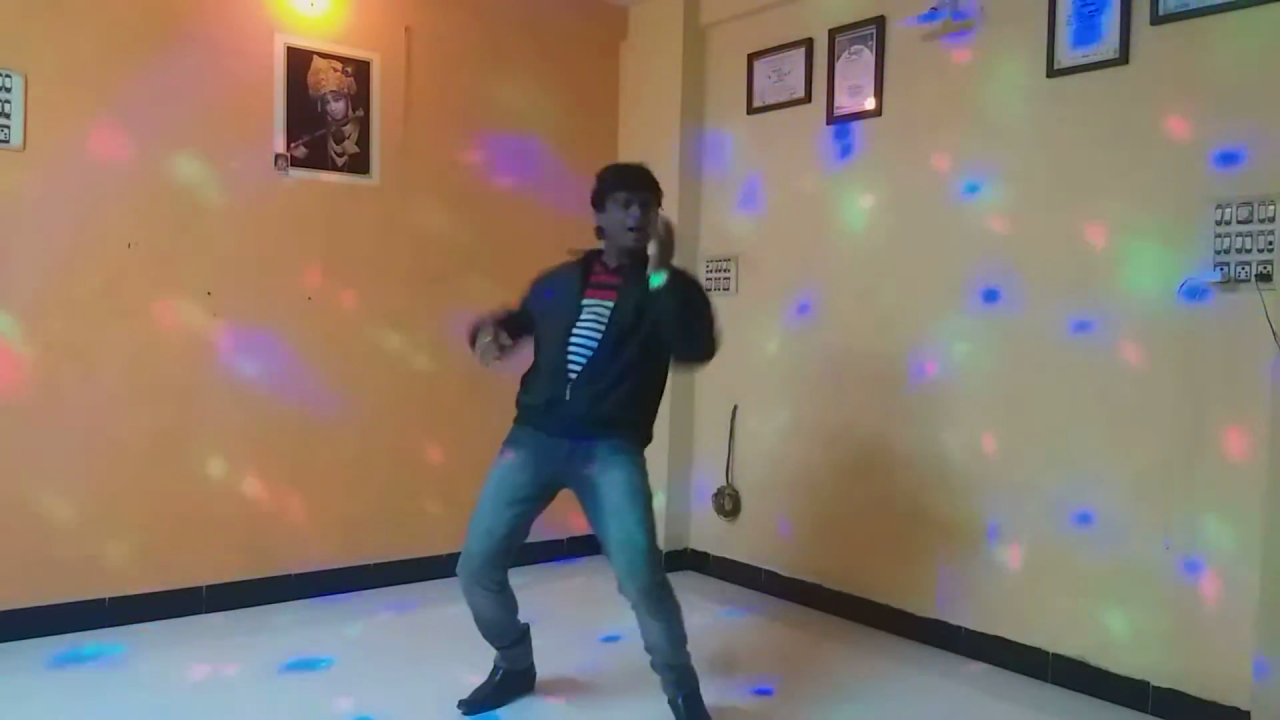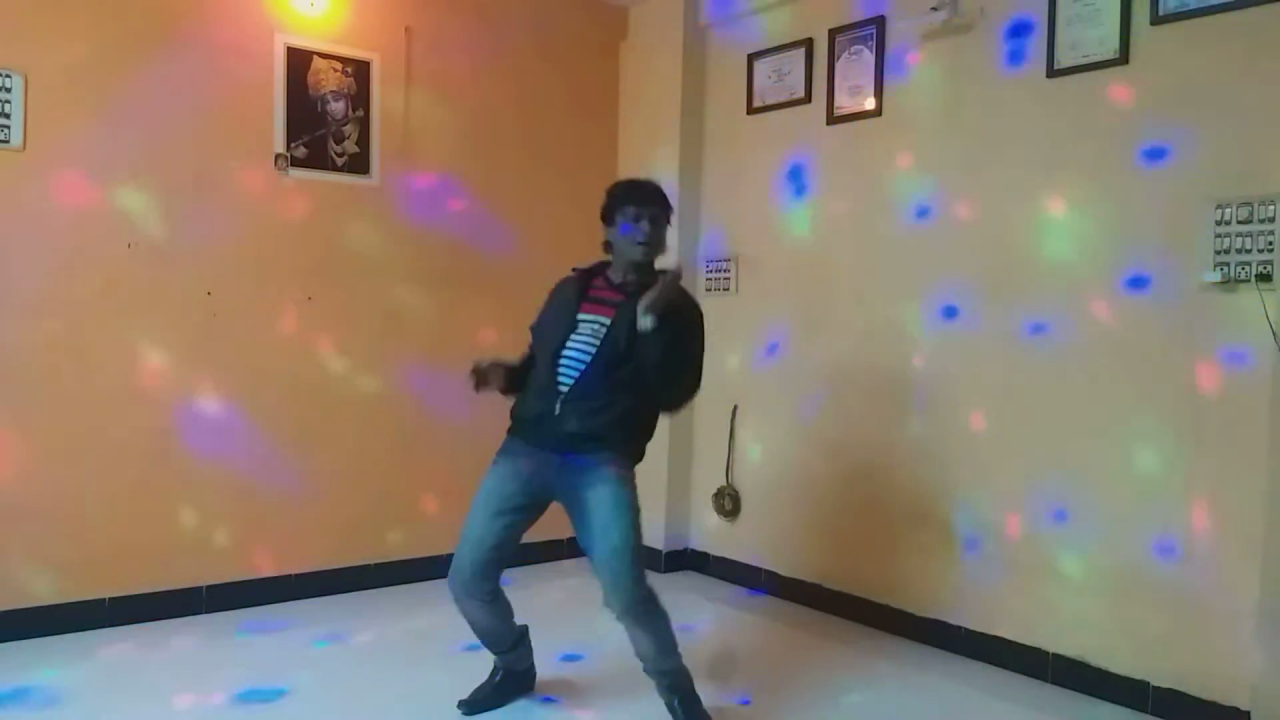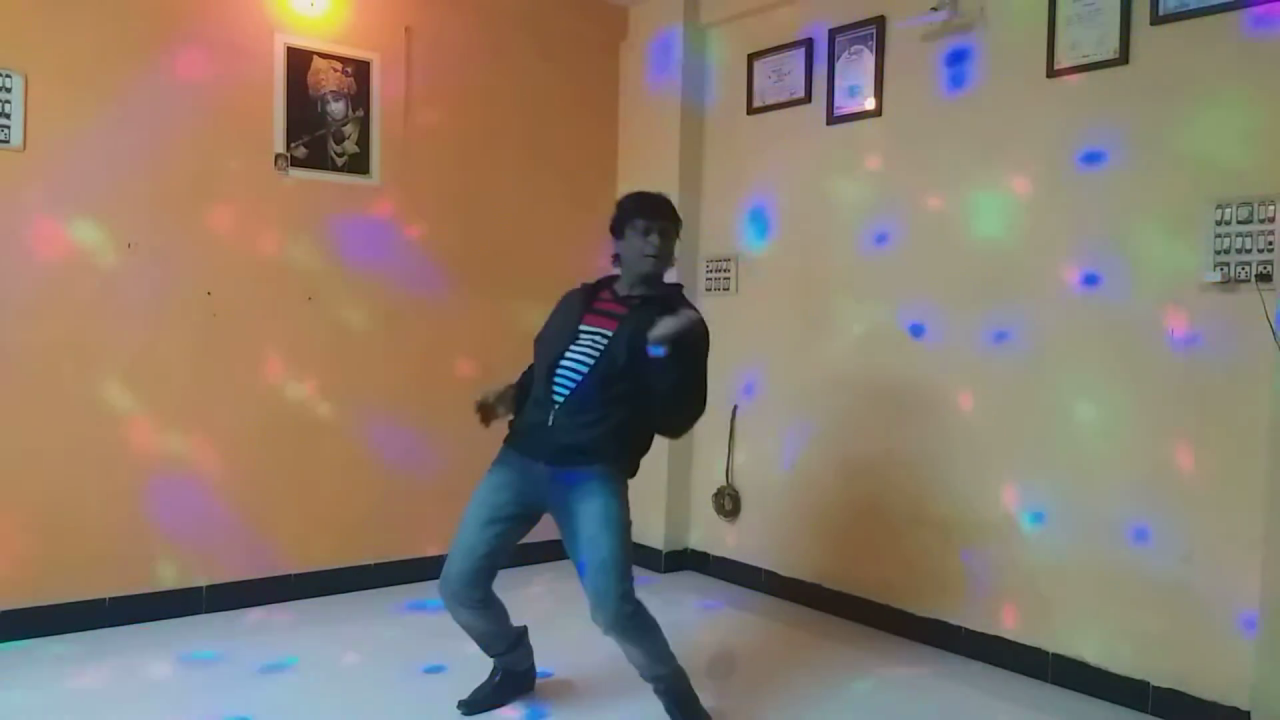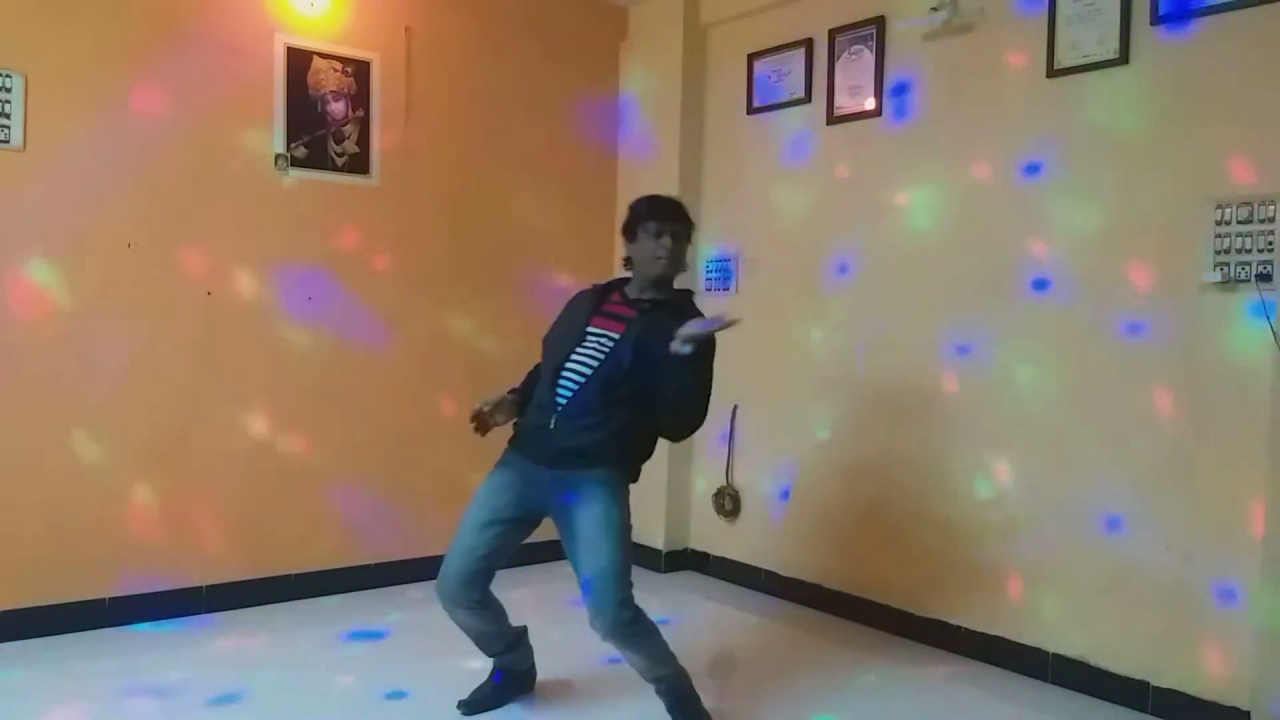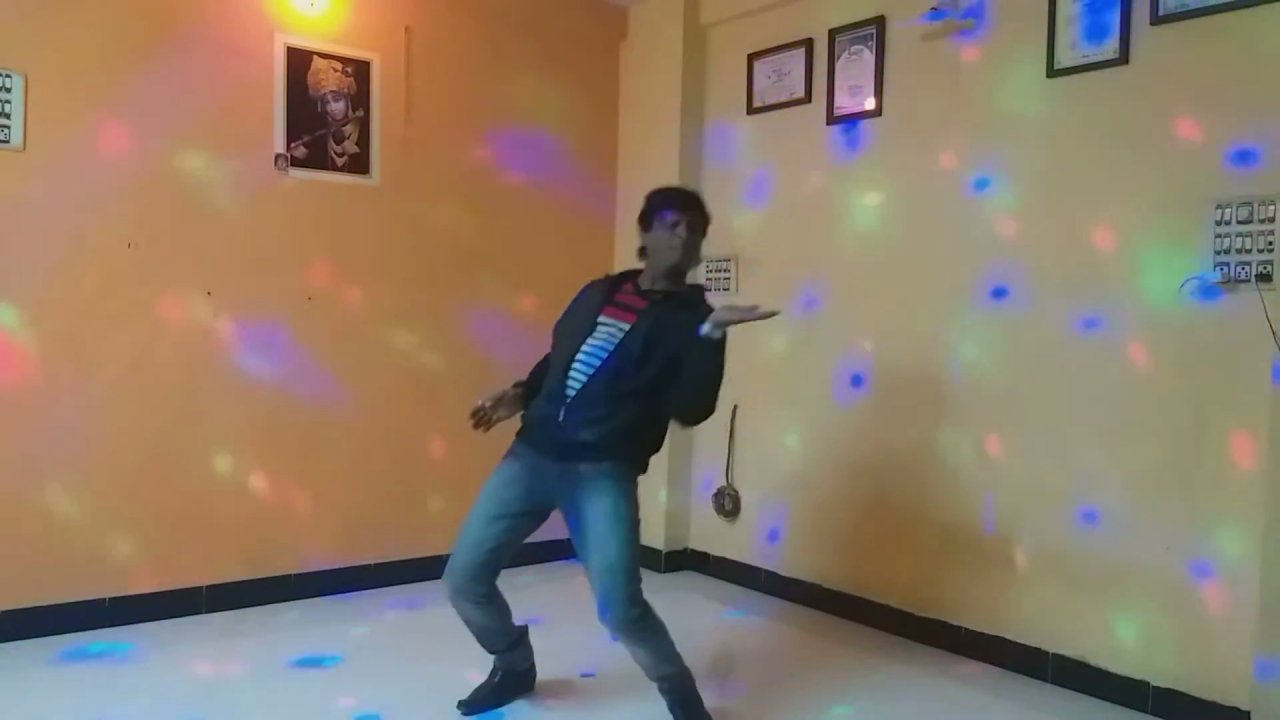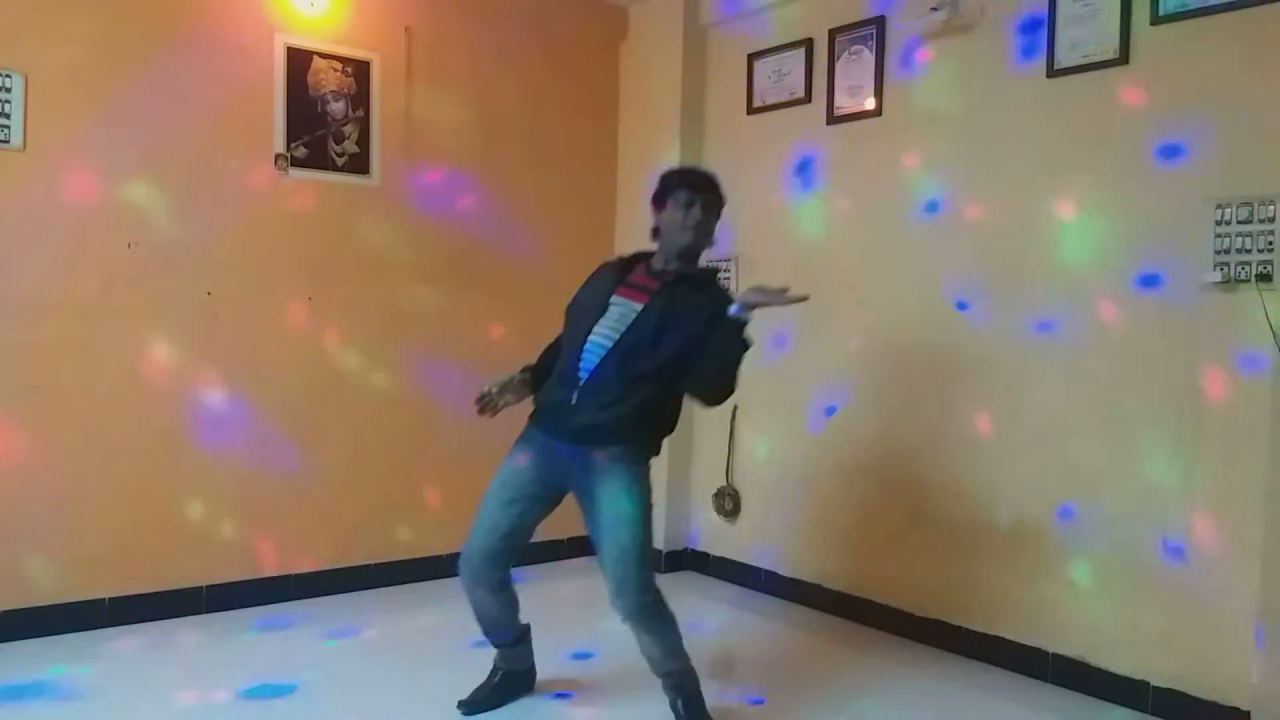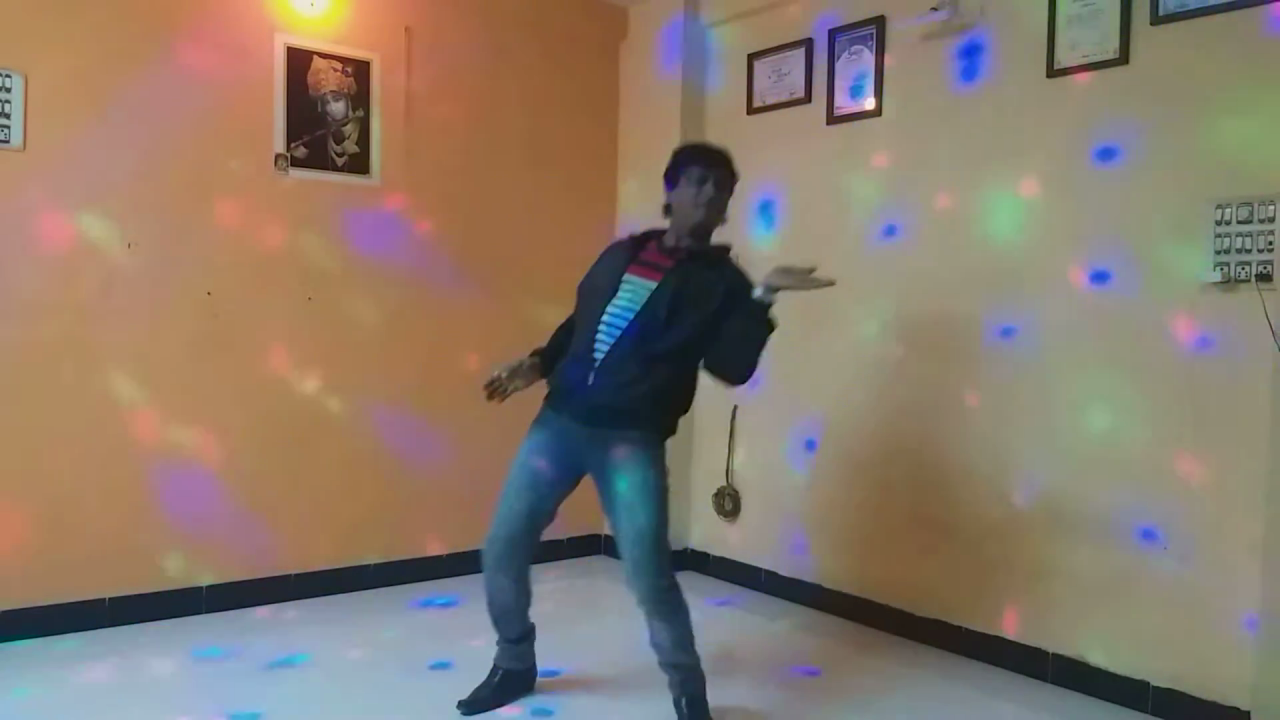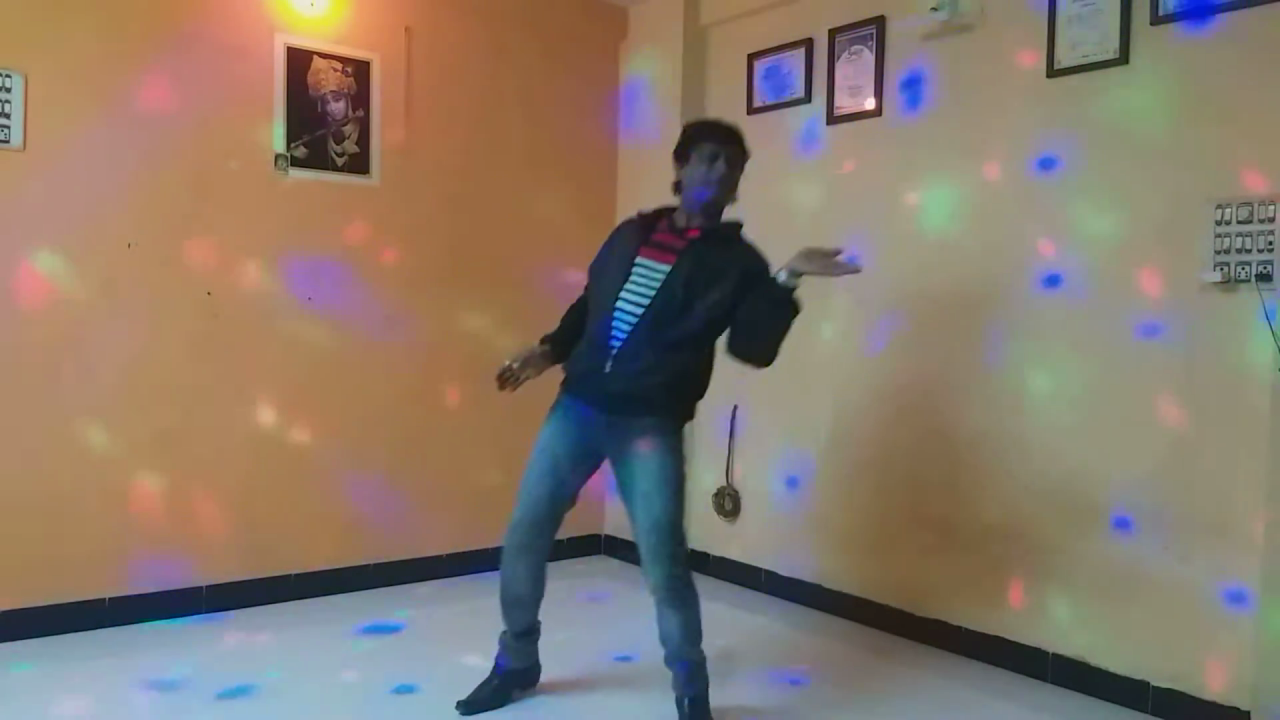
dt=0.1s
person 1, frame 1
left shoulder: (672, 289)
right shoulder: (565, 277)
left elbow: (696, 350)
right elbow: (522, 321)
left wrist: (660, 273)
right wrist: (493, 328)
left hip: (609, 449)
right hip: (533, 437)
left knee: (641, 577)
right knee: (477, 568)
right ankle: (515, 665)
person 1, frame 2
left shoulder: (672, 308)
right shoulder: (569, 291)
left elbow: (672, 394)
left wrist: (651, 319)
right wrist: (504, 374)
left hip: (600, 462)
right hip: (524, 451)
left knee: (625, 590)
right knee: (468, 579)
right ankle: (514, 666)
person 1, frame 3
left shoulder: (678, 322)
right shoulder: (577, 302)
left elbow: (673, 420)
left wrist: (661, 348)
right wrist: (510, 397)
left hip: (593, 475)
right hip: (520, 461)
left knee: (611, 605)
right knee: (458, 586)
right ankle: (515, 666)
person 1, frame 4
left shoulder: (686, 326)
right shoulder: (585, 303)
left elbow: (679, 424)
left wrist: (685, 350)
right wrist: (512, 401)
left hip: (595, 479)
right hip: (523, 463)
left knee: (610, 612)
right knee: (456, 586)
right ankle: (514, 666)
person 1, frame 5
left shoulder: (692, 320)
right shoulder: (597, 293)
left elbow: (688, 408)
left wrist: (712, 336)
right wrist: (517, 395)
left hip: (603, 471)
right hip: (530, 454)
left knee: (617, 607)
right knee: (463, 578)
right ankle: (514, 665)
person 1, frame 6
left shoulder: (708, 302)
right shoulder: (610, 275)
left elbow: (710, 389)
left wrist: (737, 317)
right wrist: (526, 379)
left hip: (616, 456)
right hip: (543, 437)
left knee: (632, 593)
right knee: (478, 564)
right ankle: (513, 664)
person 1, frame 7
left shoulder: (722, 282)
right shoulder: (622, 253)
left elbow: (731, 366)
left wrist: (763, 299)
right wrist: (535, 365)
left hip: (632, 437)
right hip: (559, 419)
left knee: (648, 576)
right knee: (503, 550)
right ankle: (514, 664)
person 1, frame 8
left shoulder: (738, 261)
right shoulder: (632, 232)
left elbow: (754, 349)
left wrist: (785, 282)
right wrist: (546, 351)
left hip: (650, 424)
right hip: (577, 406)
left knee: (663, 564)
right knee: (524, 536)
right ankle: (516, 662)
